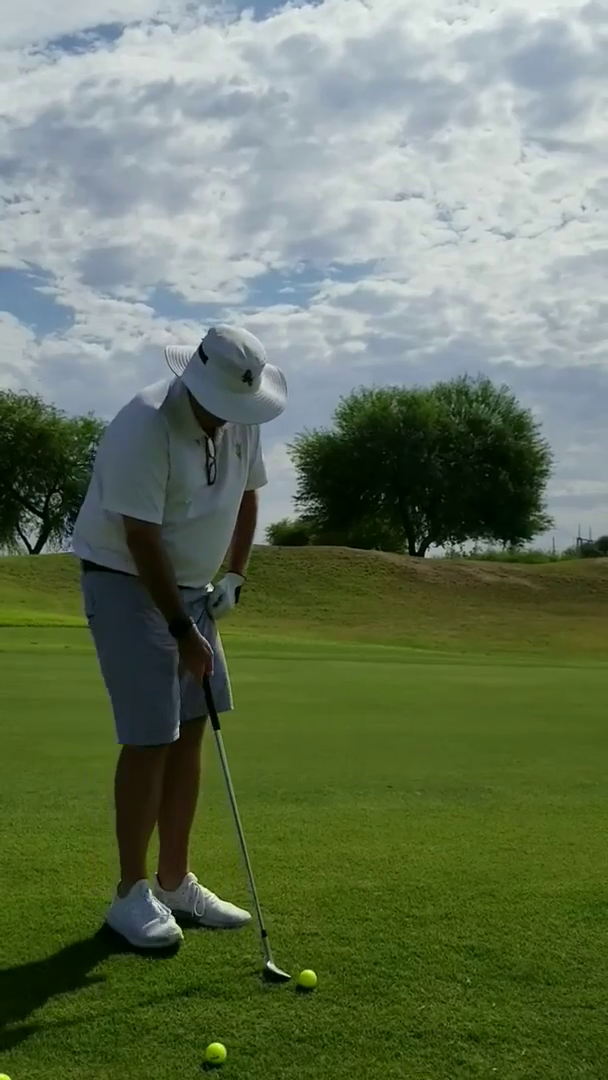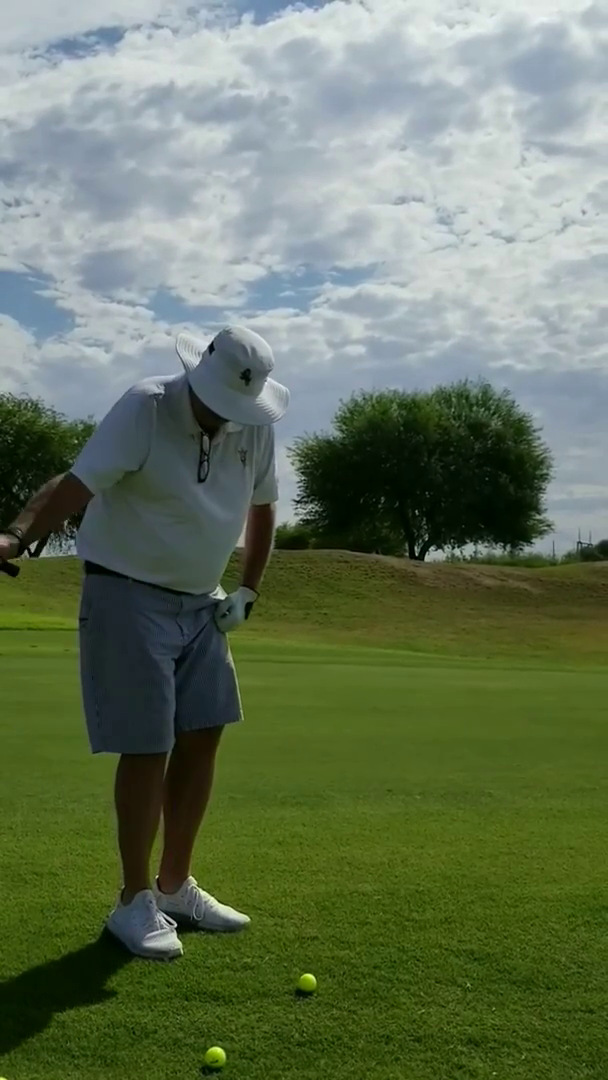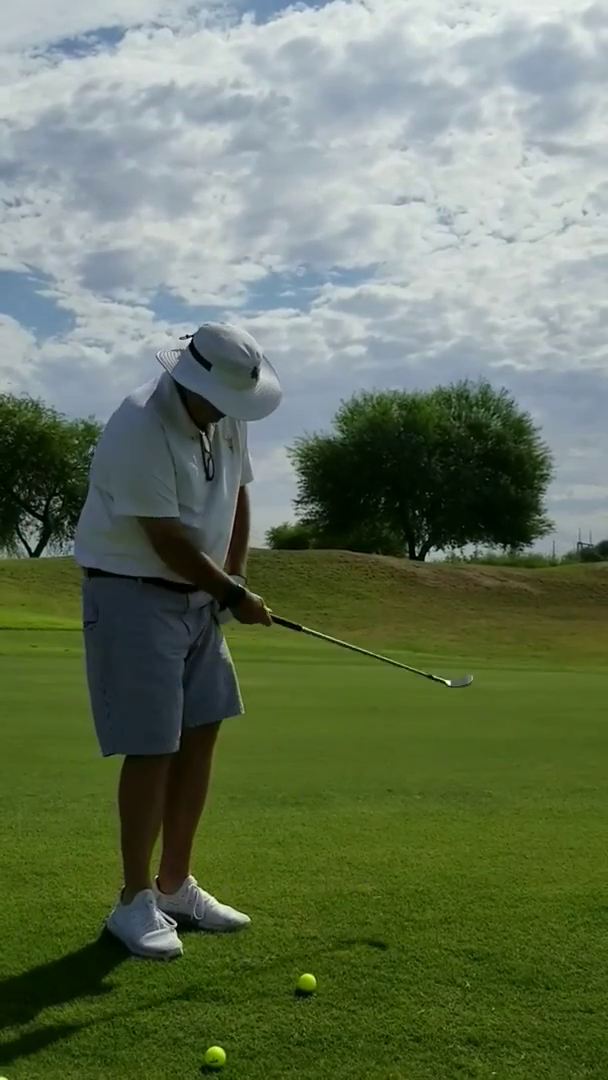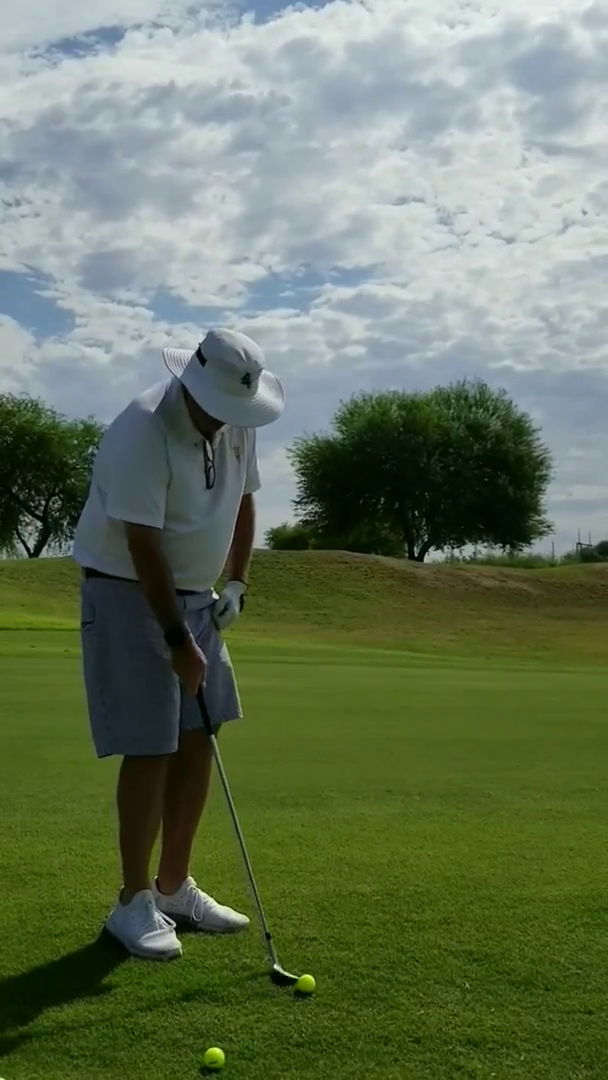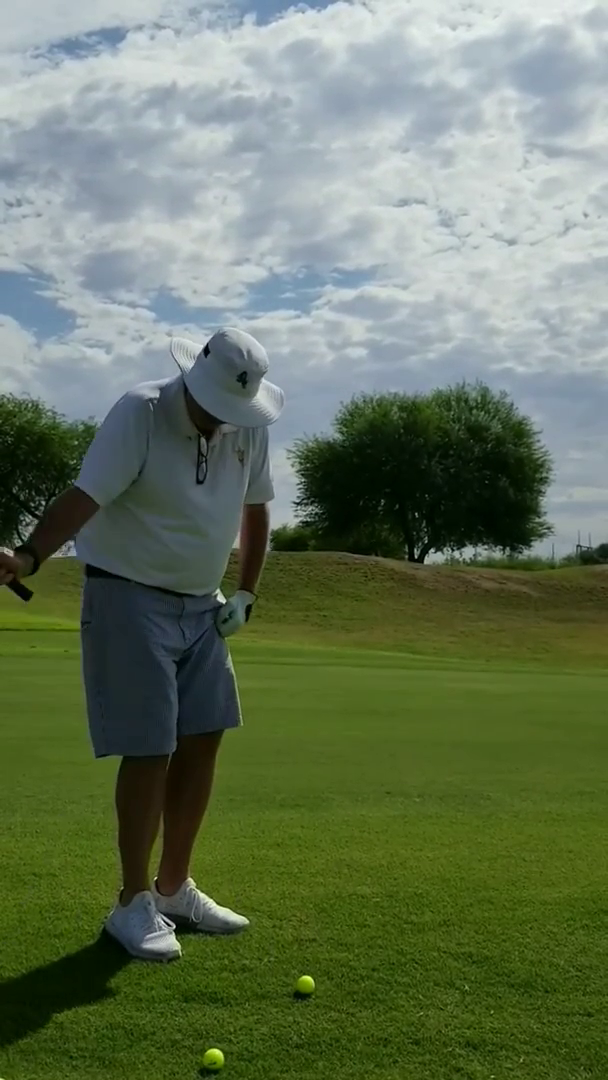
dt=1s
person 1, frame 1
left shoulder: (242, 418)
right shoulder: (144, 425)
left elbow: (246, 494)
right elbow: (143, 540)
left wrist: (233, 578)
right wrist: (184, 631)
left hip: (189, 589)
right hip: (127, 586)
left knee: (188, 734)
right knee: (150, 739)
left ankle: (175, 883)
right ankle: (132, 893)
person 1, frame 2
left shoulder: (255, 427)
right shoulder: (141, 410)
left elbow: (262, 508)
right elbow: (76, 484)
left wrist: (248, 591)
left hip: (200, 601)
right hip: (128, 595)
left knee: (202, 739)
right knee: (146, 750)
left ankle: (175, 886)
right ankle: (134, 900)
person 1, frame 3
left shoulder: (227, 417)
right shoulder: (139, 427)
left elbow: (237, 496)
right elbow: (168, 540)
left wrist: (233, 580)
right wrist: (236, 595)
left hip: (195, 595)
right hip: (132, 595)
left knee: (200, 737)
right knee: (152, 748)
left ankle: (175, 885)
right ankle: (135, 900)
person 1, frame 4
left shoulder: (237, 423)
right shoulder: (141, 431)
left elbow: (242, 501)
right elbow: (144, 546)
left wrist: (236, 585)
right wrist: (178, 639)
left hip: (194, 597)
right hip: (127, 595)
left knee: (198, 741)
right knee: (149, 750)
left ankle: (174, 887)
right ankle: (134, 901)
person 1, frame 5
left shoulder: (249, 428)
right shoulder: (137, 415)
left elbow: (256, 511)
right elbow: (84, 497)
left wrist: (246, 593)
left hip: (201, 604)
right hip: (129, 597)
left knee: (201, 742)
right knee: (148, 751)
left ankle: (174, 888)
right ankle: (133, 902)
